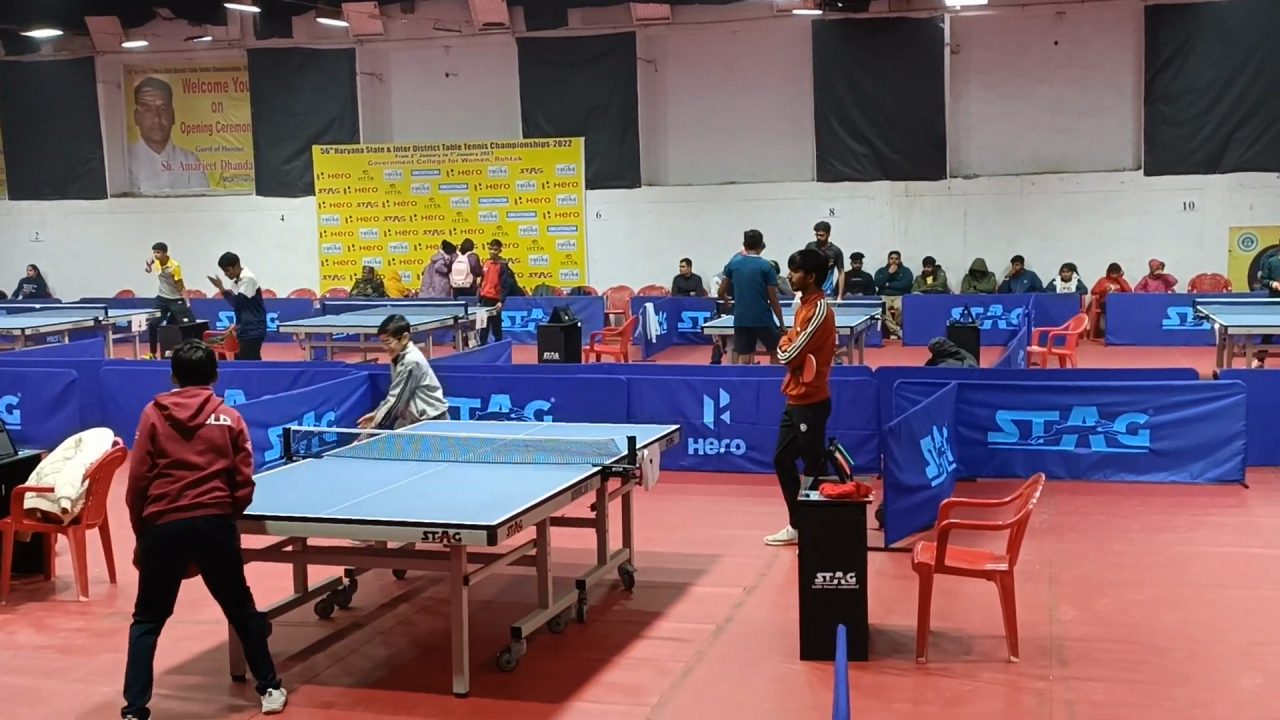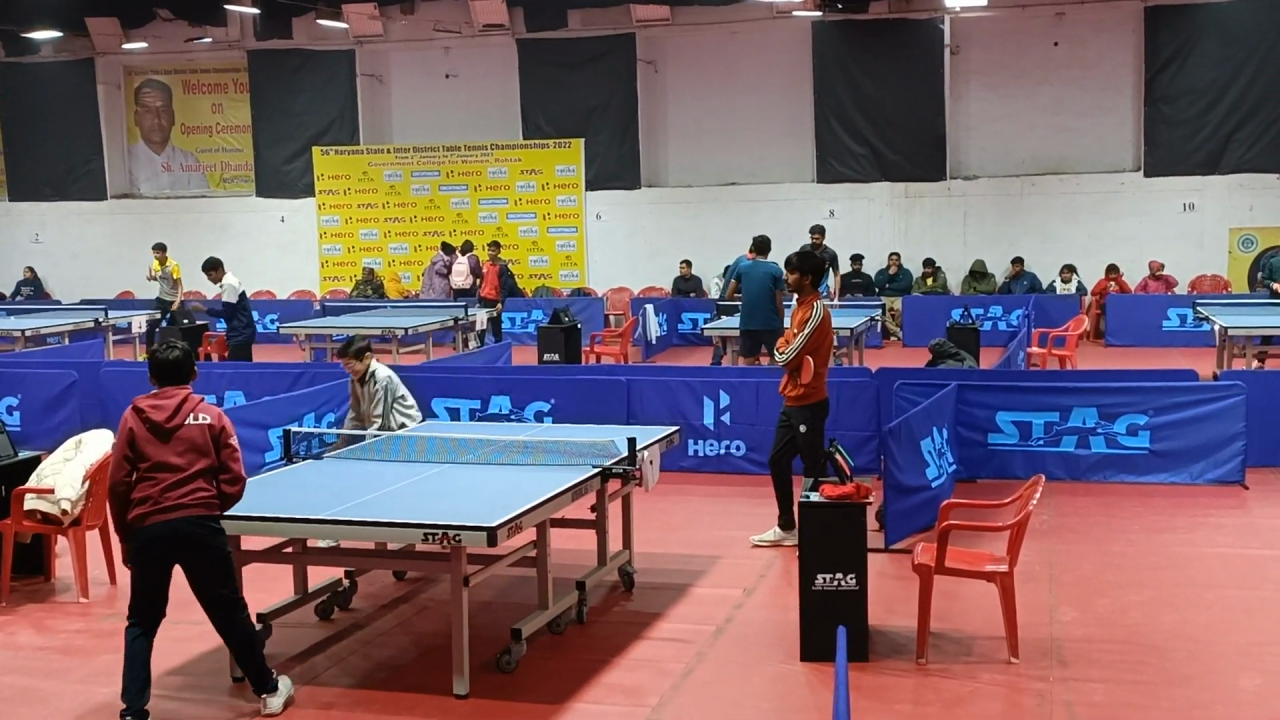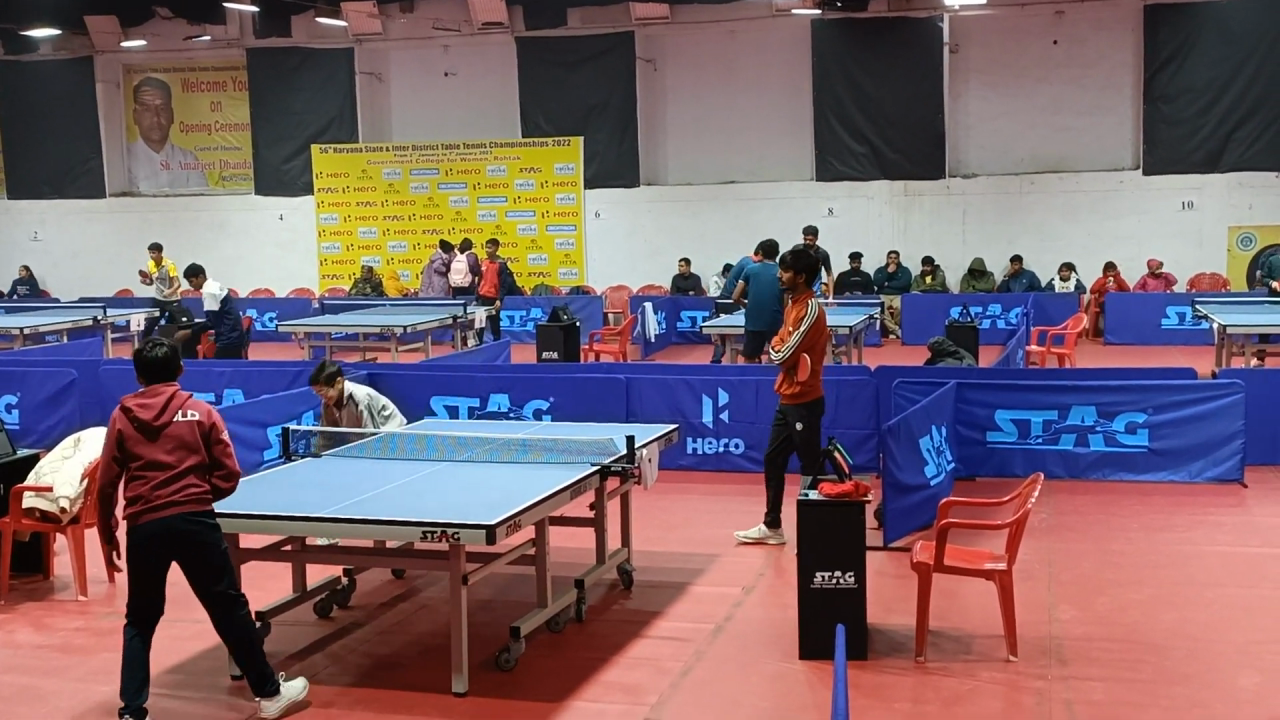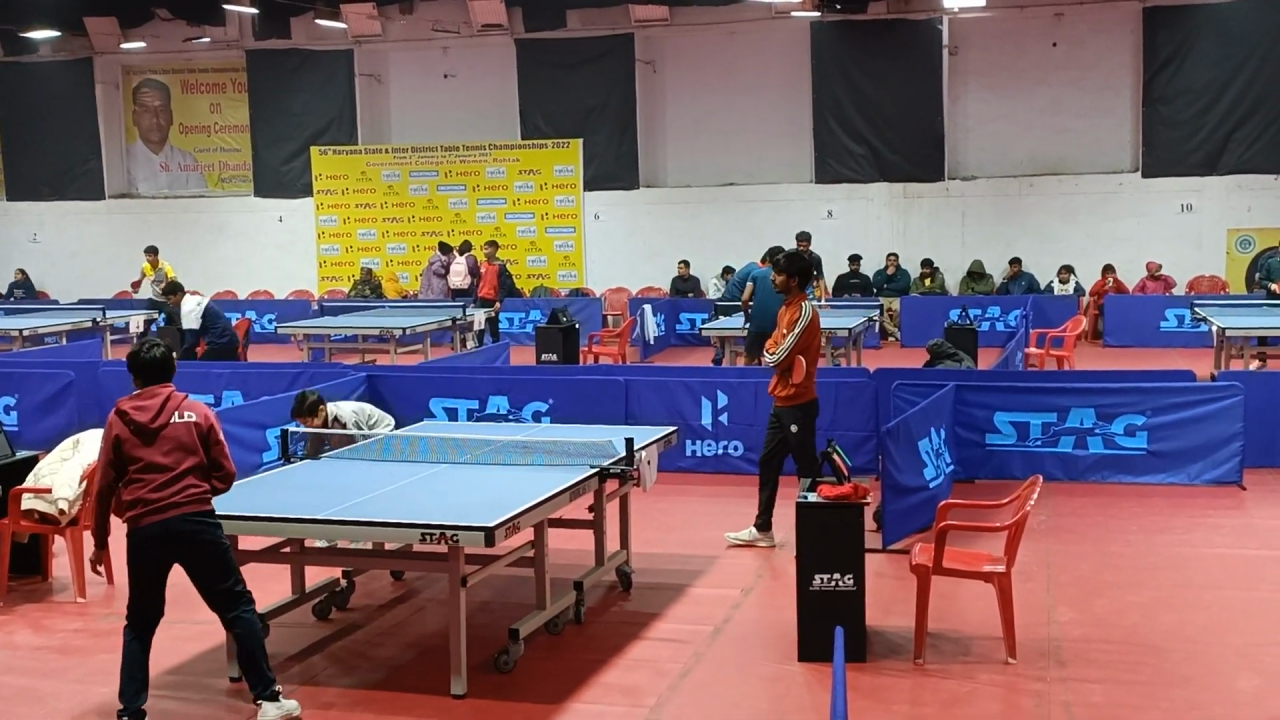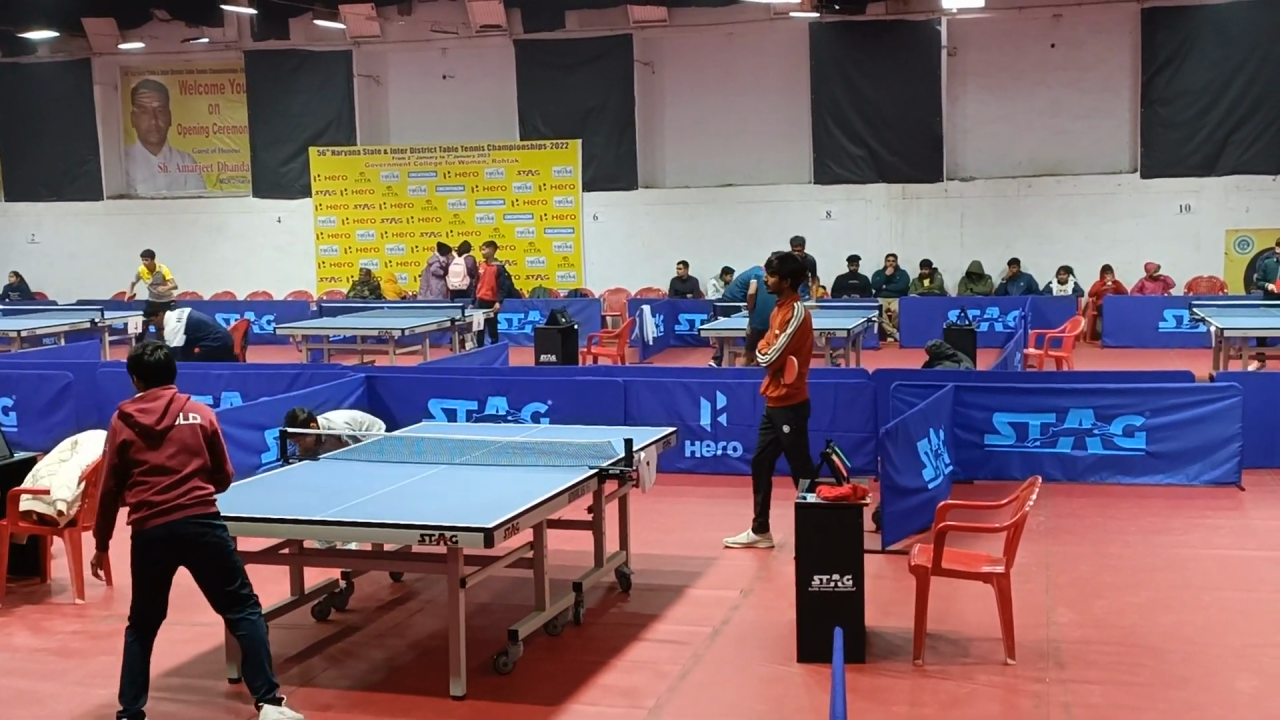
dt=0.1s
person 1, frame 1
left shoulder: (154, 415)
right shoulder: (230, 419)
left elbow: (137, 482)
right elbow: (243, 488)
left wrist: (140, 537)
left hip: (164, 526)
right hip: (215, 524)
left knee: (147, 619)
right knee: (241, 608)
right ankle: (270, 689)
person 1, frame 2
left shoulder: (133, 418)
right shoulder: (211, 416)
left elbow: (116, 487)
right elbow: (234, 484)
left wrist: (124, 539)
left hip: (148, 530)
right hip: (200, 525)
left knee: (142, 622)
right knee: (230, 611)
person 1, frame 3
left shoulder: (121, 417)
right shoulder: (201, 412)
left elbow: (106, 486)
right elbow: (228, 478)
left wrist: (108, 537)
left hip: (144, 528)
right hip: (195, 522)
left knee: (140, 621)
right knee: (230, 607)
person 1, frame 4
left shoulder: (119, 420)
right shoulder: (198, 412)
left elbow: (105, 488)
right elbow: (225, 477)
left wrist: (99, 541)
left hip: (146, 530)
right hip: (196, 522)
left knee: (140, 623)
right knee: (238, 607)
person 1, frame 5
left shoulder: (121, 422)
right shoulder: (201, 414)
left elbow: (109, 492)
right elbow: (224, 478)
left wrist: (101, 544)
left hip: (150, 532)
right hip: (202, 524)
left knee: (142, 625)
right knee: (243, 610)
person 2, frame 1
left shoulder: (819, 310)
right shoulder: (804, 305)
left elbow: (790, 356)
right elbow: (789, 346)
left wrist: (784, 347)
right wrist: (787, 346)
left hip: (810, 401)
right hip: (795, 399)
left knee: (813, 467)
right knee: (783, 460)
right ankle: (798, 524)
person 2, frame 2
left shoulder: (815, 311)
right shoulder: (799, 307)
left elbow: (787, 357)
right elbow: (784, 349)
left wrist: (781, 349)
right wrist: (782, 349)
left hip: (808, 402)
right hip: (792, 400)
left knee: (813, 468)
right knee: (778, 462)
right ankle: (785, 528)
person 2, frame 3
left shoulder: (810, 310)
right shoulder: (793, 305)
left elbow: (783, 355)
right elbow: (780, 346)
left wrist: (776, 346)
right wrist: (778, 347)
left hip: (804, 401)
right hip: (787, 399)
left knee: (811, 467)
right knee: (773, 460)
right ankle: (772, 526)
person 2, frame 4
left shoulder: (804, 312)
right shoulder: (786, 308)
left elbow: (778, 358)
right elbow: (773, 348)
left wrist: (770, 350)
right wrist: (772, 350)
left hip: (798, 403)
right hip: (782, 402)
left knee: (807, 469)
right knee: (768, 463)
right ankle: (762, 529)
person 2, frame 5
left shoulder: (796, 313)
right shoulder: (778, 309)
left elbow: (769, 358)
right elbow: (767, 349)
left wrist: (762, 350)
right wrist: (765, 350)
left hip: (790, 404)
right hip: (774, 402)
left knee: (801, 470)
right knee: (760, 464)
right ankle: (760, 530)
